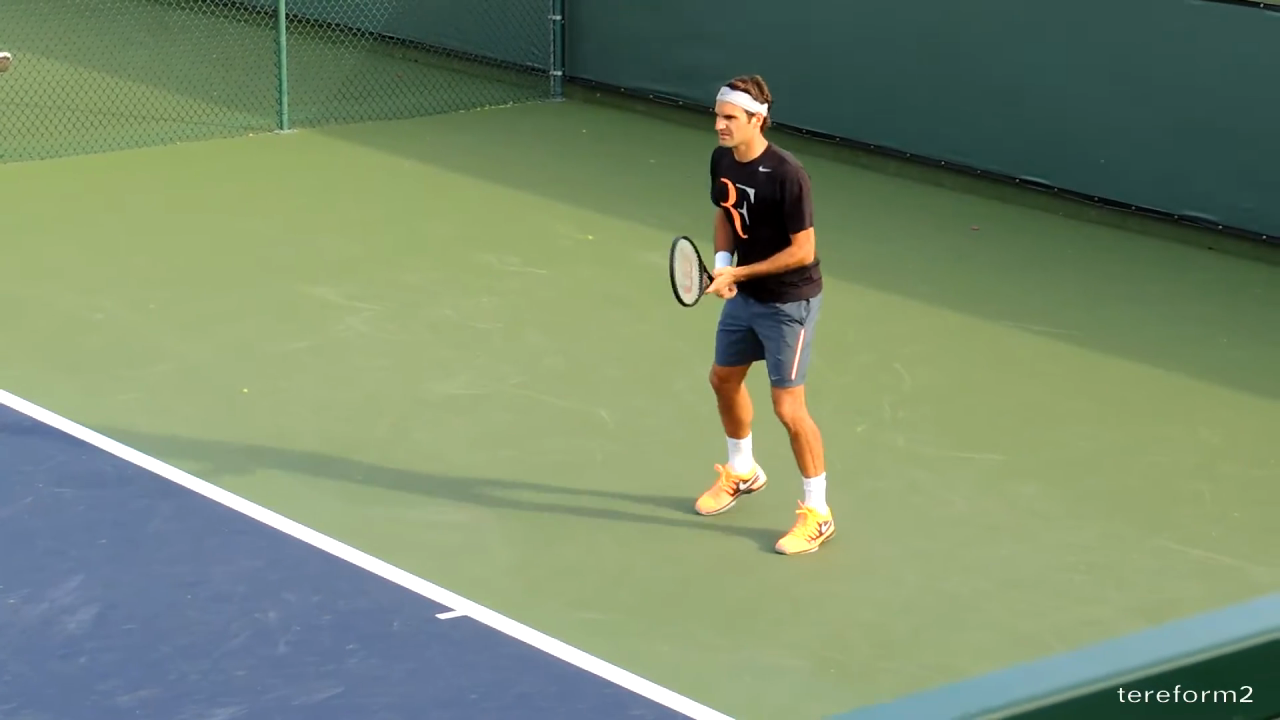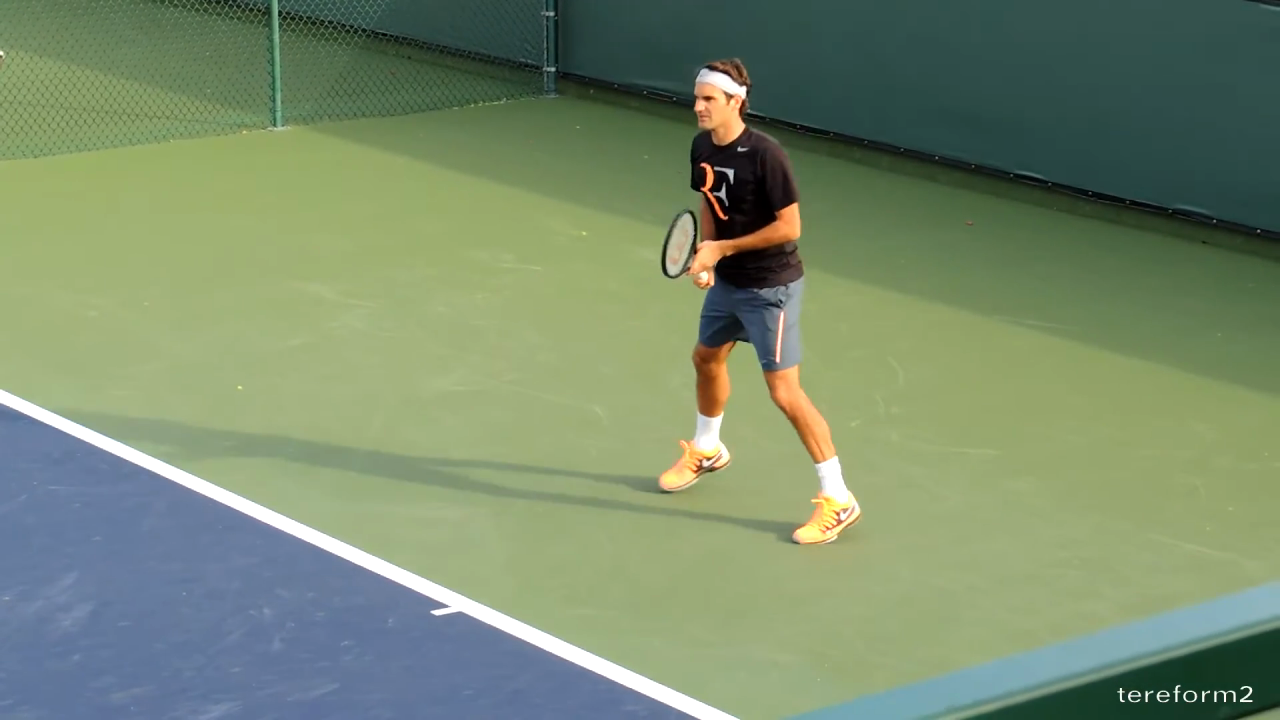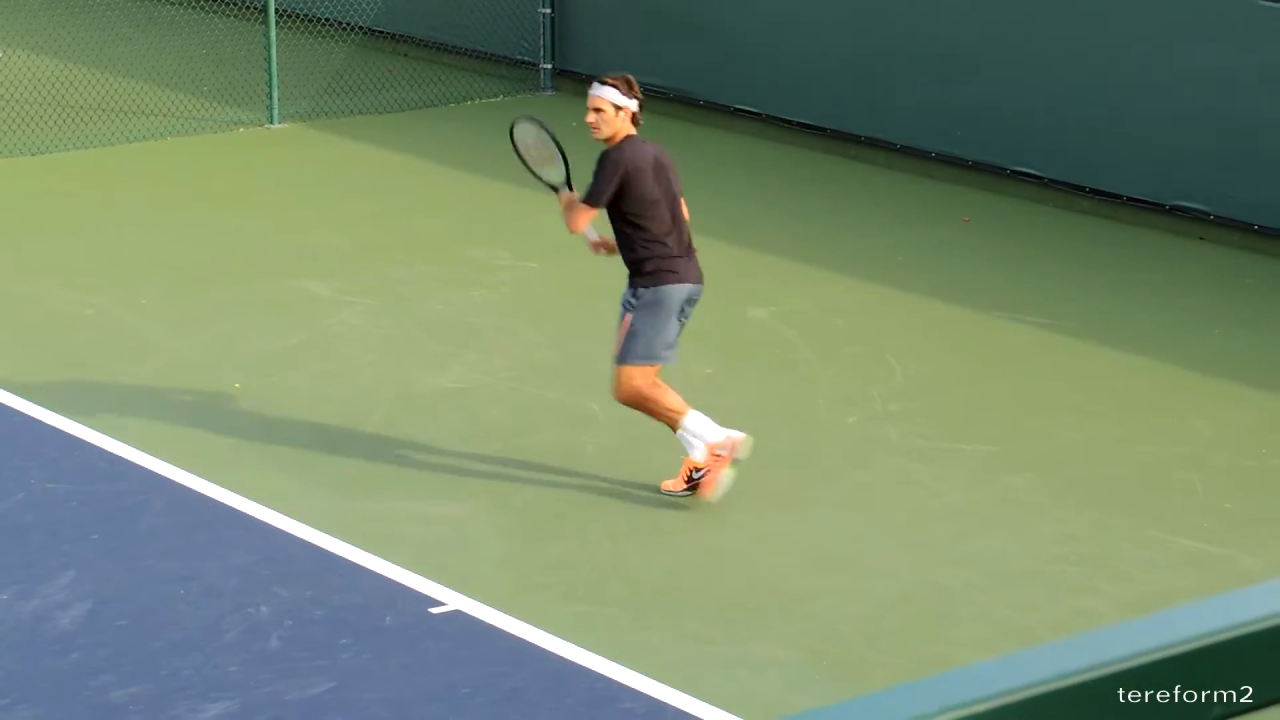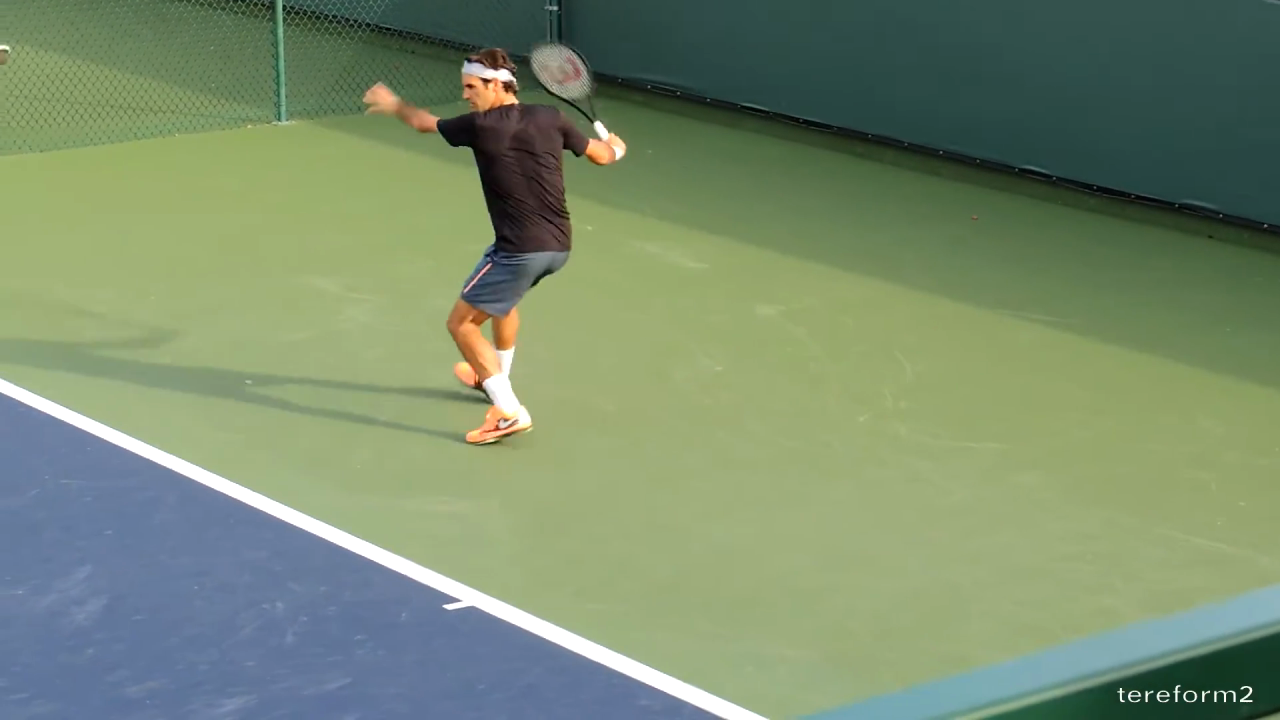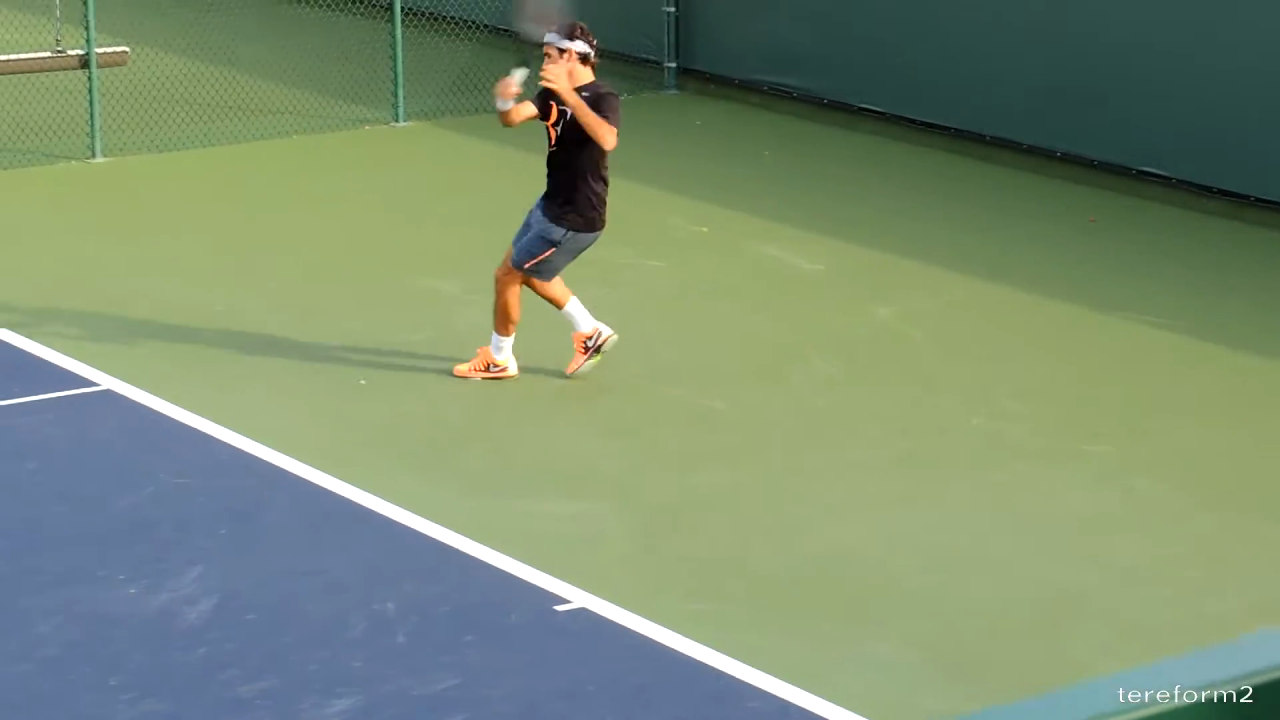
dt=0.4s
person 1, frame 1
left shoulder: (787, 173)
right shoulder: (721, 160)
left elbow: (804, 250)
left wrist: (737, 273)
right wrist: (721, 262)
left hip: (790, 300)
right hip: (745, 295)
left knee: (788, 407)
right knee: (723, 380)
left ankle: (818, 513)
right ankle: (742, 472)
person 1, frame 2
left shoulder: (766, 154)
right shoulder: (702, 146)
left elbow: (790, 227)
left wrist: (722, 248)
right wrist: (705, 257)
left hip: (772, 285)
right hip: (728, 281)
left knee: (785, 393)
right knee: (706, 359)
left ankle: (837, 500)
right ankle: (706, 450)
person 1, frame 3
left shoulder: (616, 159)
right shoulder: (656, 153)
left elbow: (578, 224)
left wrist: (567, 204)
left hip: (659, 284)
right hip: (686, 278)
left knee: (631, 388)
right knee: (641, 380)
left ankle: (718, 441)
right ankle: (702, 459)
person 1, frame 4
left shoulder: (479, 126)
right shoulder: (550, 117)
left elbow: (422, 122)
right elbow: (602, 156)
left wrist: (393, 104)
right wrist: (615, 145)
left hip: (519, 249)
right hip: (559, 245)
left knee: (461, 323)
right knee: (499, 300)
left ankle: (509, 410)
right ankle: (495, 379)
person 1, frame 5
left shoulder: (605, 99)
right shoulder: (552, 93)
left elbow: (607, 142)
right elbow: (512, 119)
left wrist: (568, 94)
right wrist: (504, 100)
left hip: (572, 219)
right hip: (552, 204)
left knee: (507, 277)
right knee: (528, 272)
left ankle: (499, 358)
right ankle: (590, 332)
